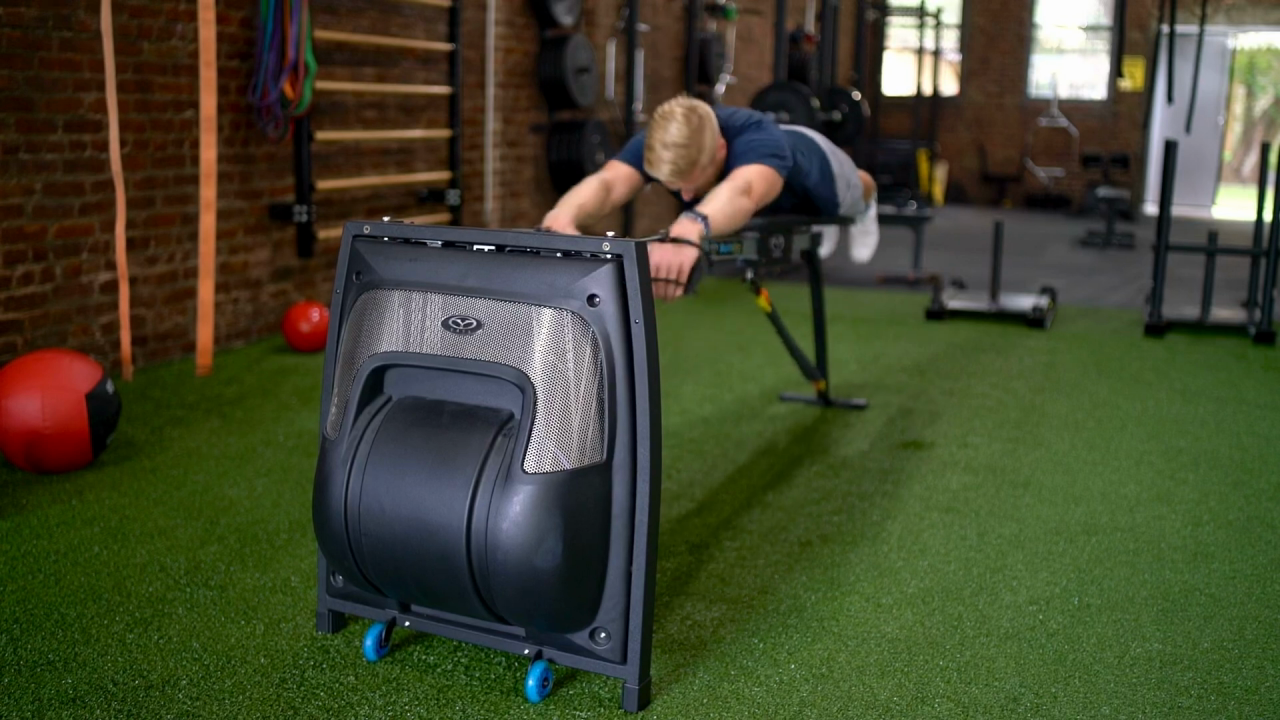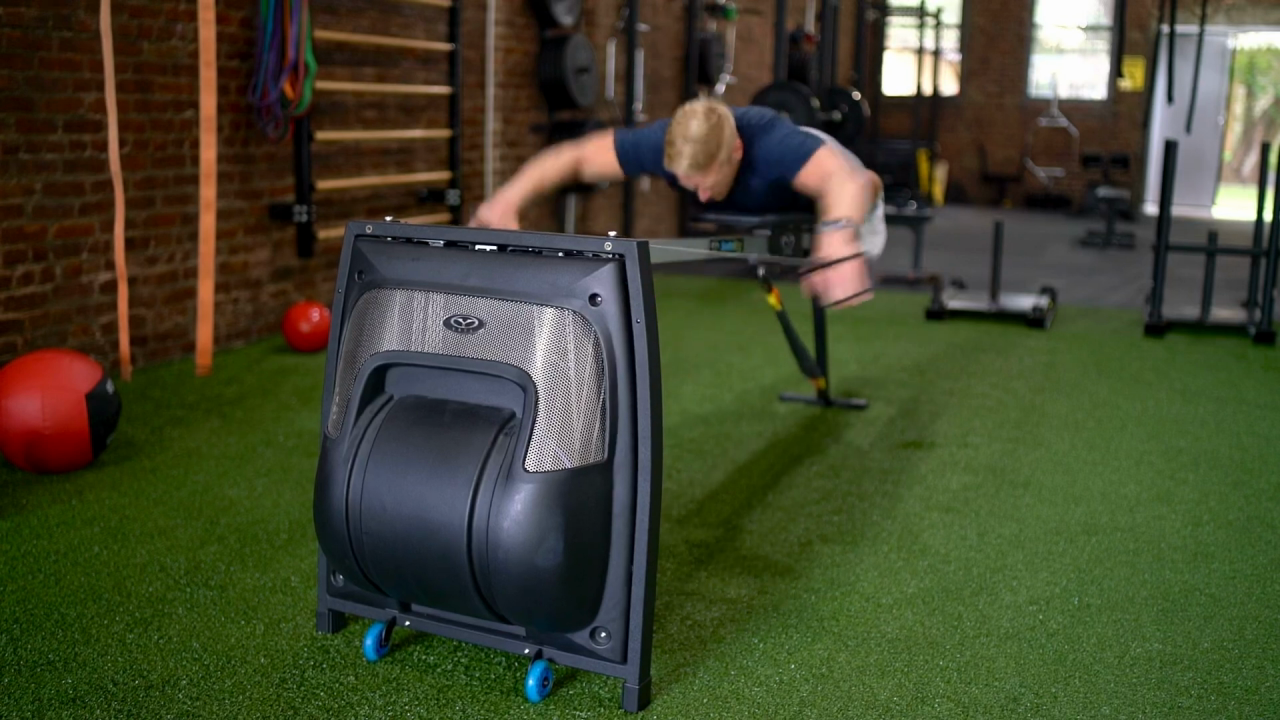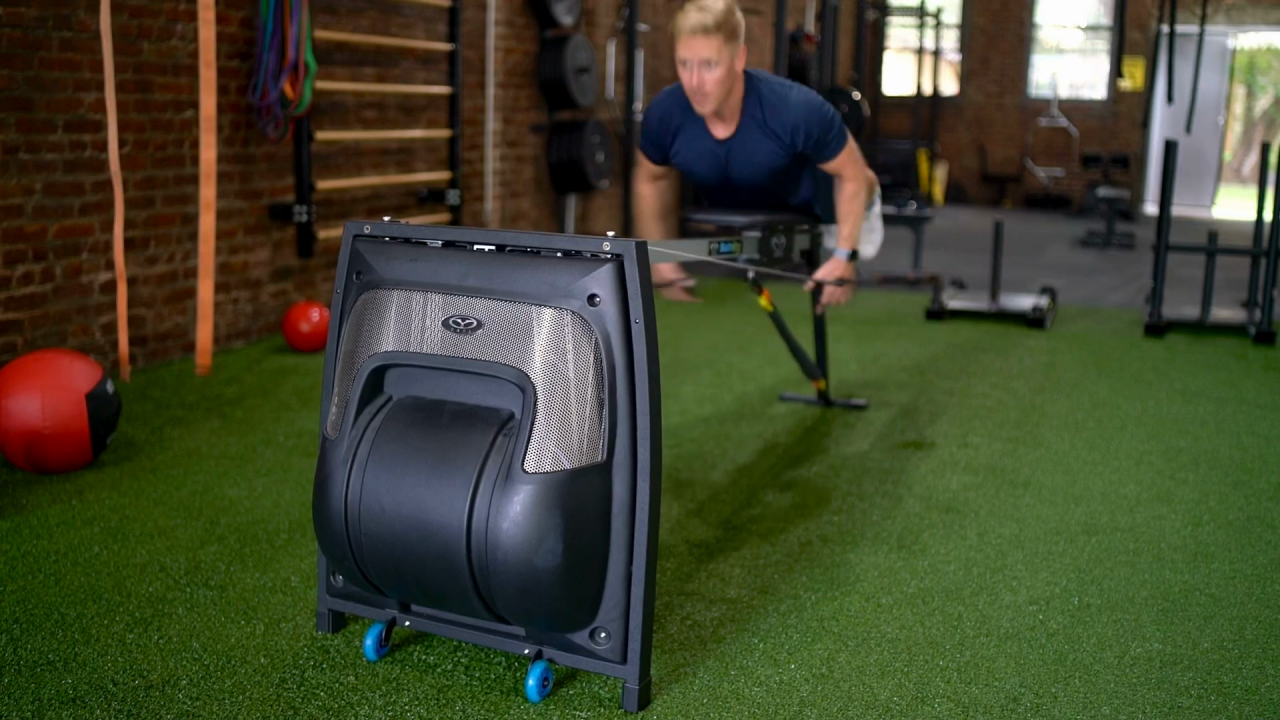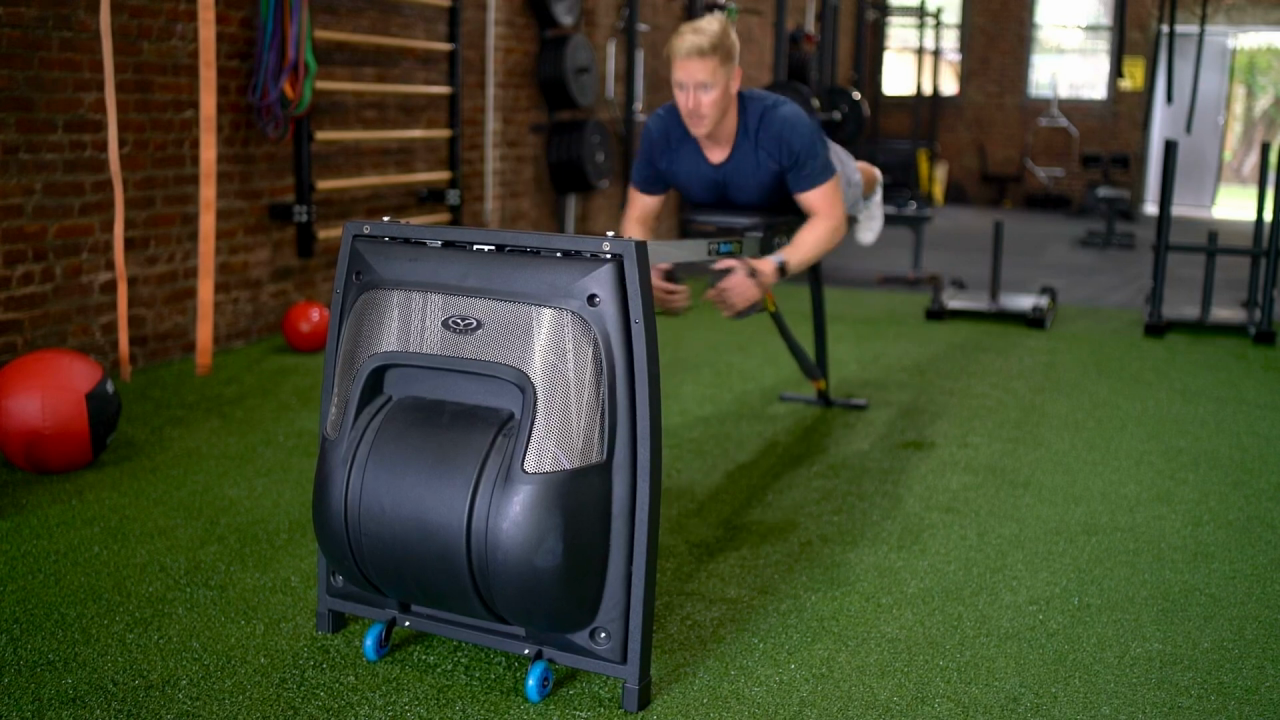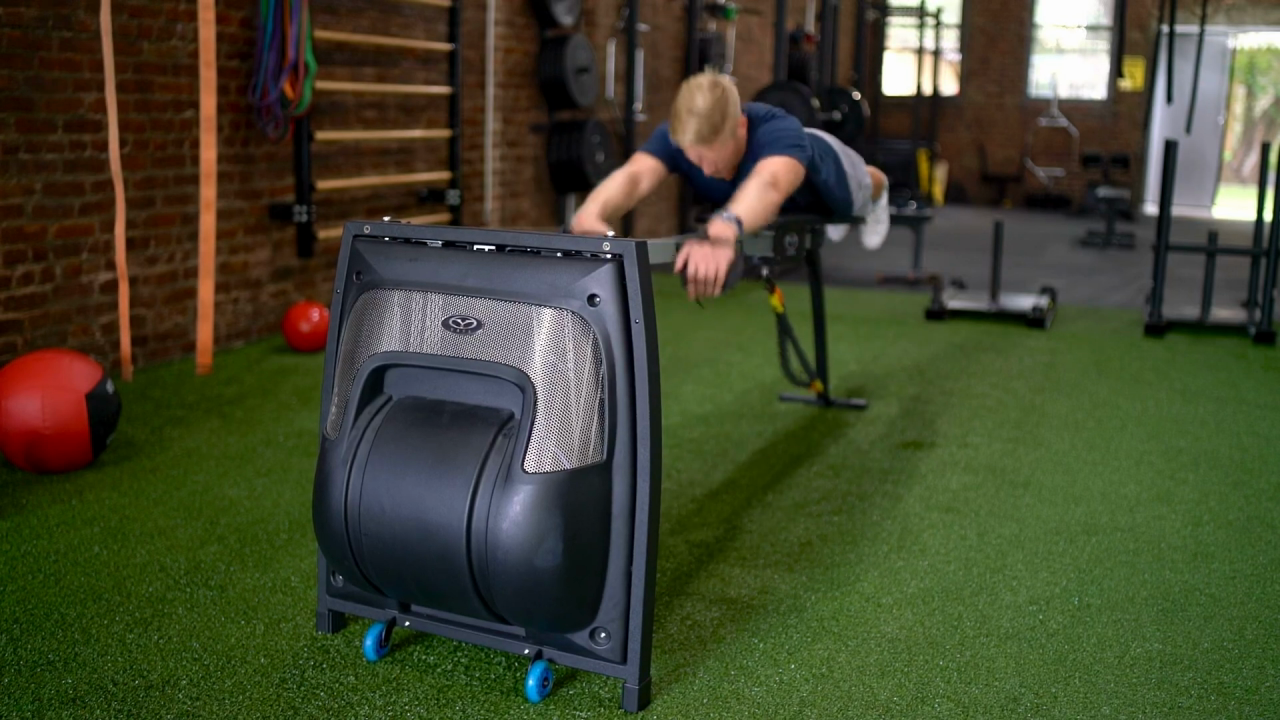
dt=0.3s
person 1, frame 1
left shoulder: (758, 144)
right shoulder: (656, 143)
left elbow: (742, 193)
right elbow: (605, 184)
left wrist: (688, 230)
right wrist: (558, 222)
left hip: (809, 168)
left knee: (852, 196)
left ankle: (865, 200)
person 1, frame 2
left shoulder: (774, 144)
right shoulder: (667, 141)
left elbow: (842, 179)
right elbow: (575, 155)
left wrist: (839, 236)
right wrist: (505, 201)
left hip: (812, 160)
left ankle: (871, 202)
person 1, frame 3
left shoulder: (796, 109)
right shoulder: (664, 113)
left elbow: (849, 171)
right elbow: (650, 176)
left wrist: (843, 255)
left hip: (805, 195)
left ankle: (867, 196)
person 1, frame 4
left shoulder: (787, 126)
right shoulder: (660, 133)
left elbow: (830, 219)
right elbow: (638, 217)
left wrist: (771, 269)
left hip: (810, 192)
left ankle: (868, 182)
person 1, frame 5
left shoulder: (778, 133)
right shoulder: (677, 138)
left elbow: (769, 188)
right elbow: (631, 178)
left wrist: (724, 231)
right wrist: (588, 218)
left hip: (822, 173)
